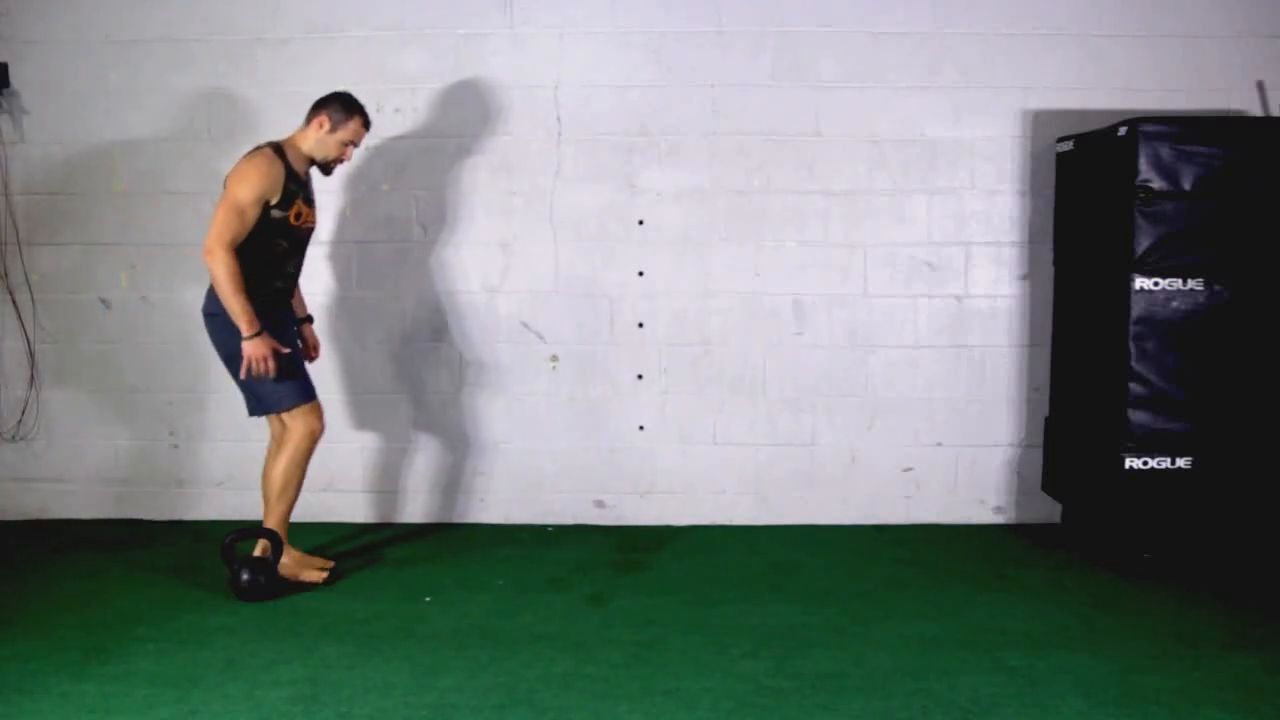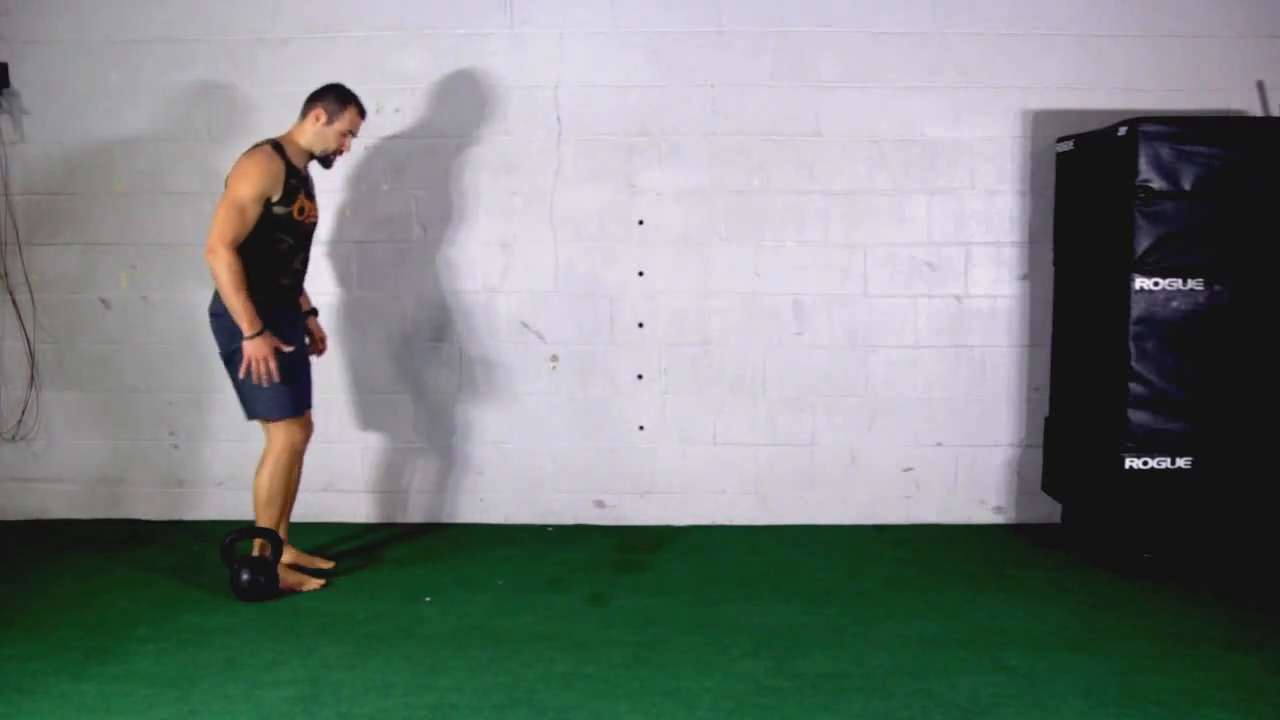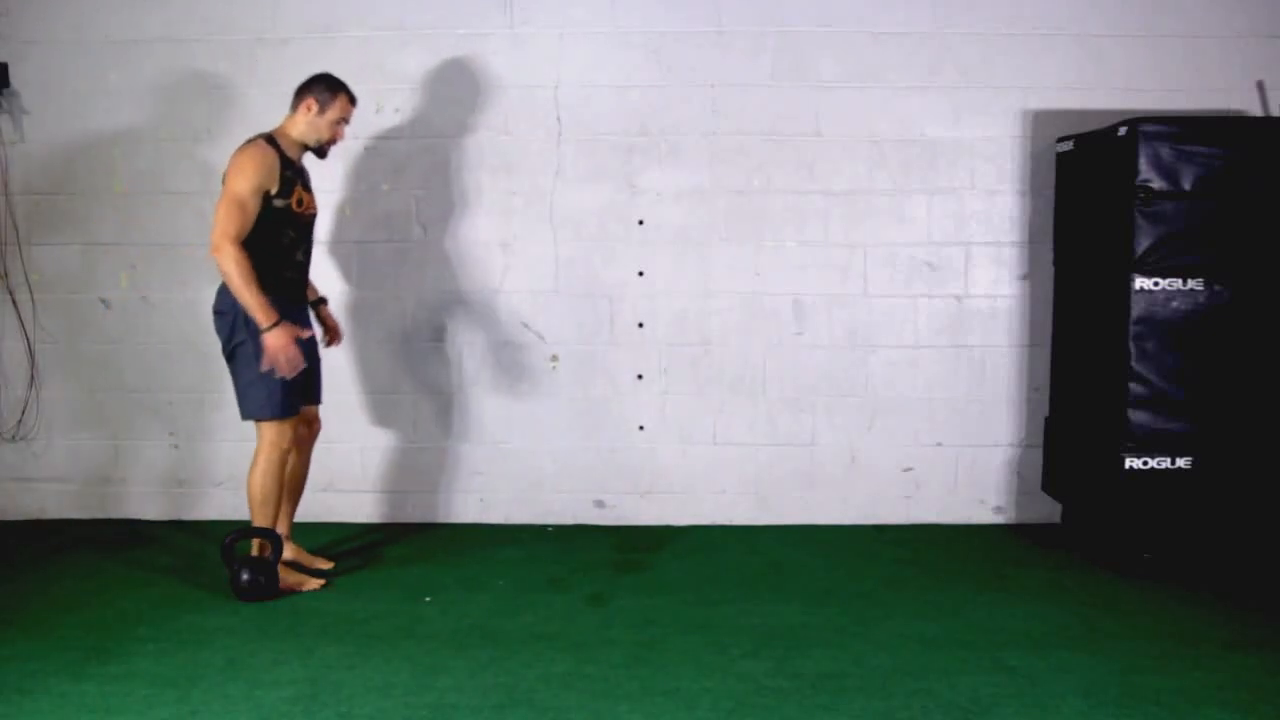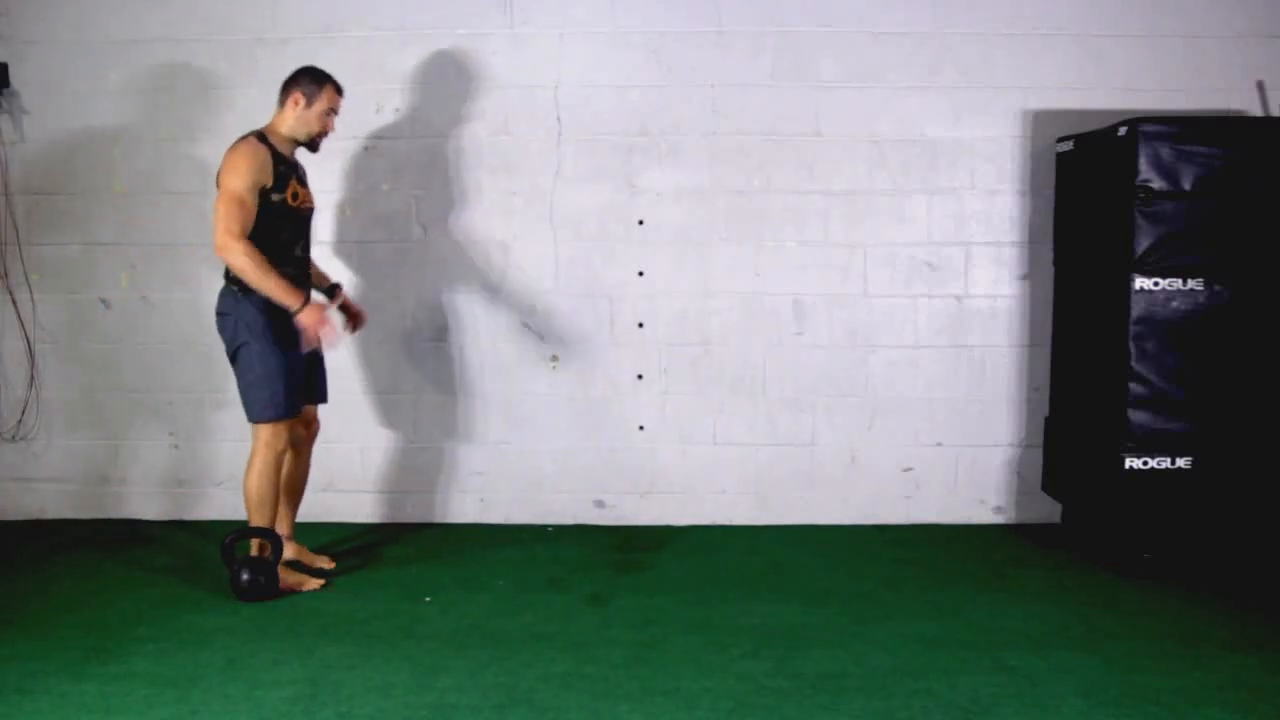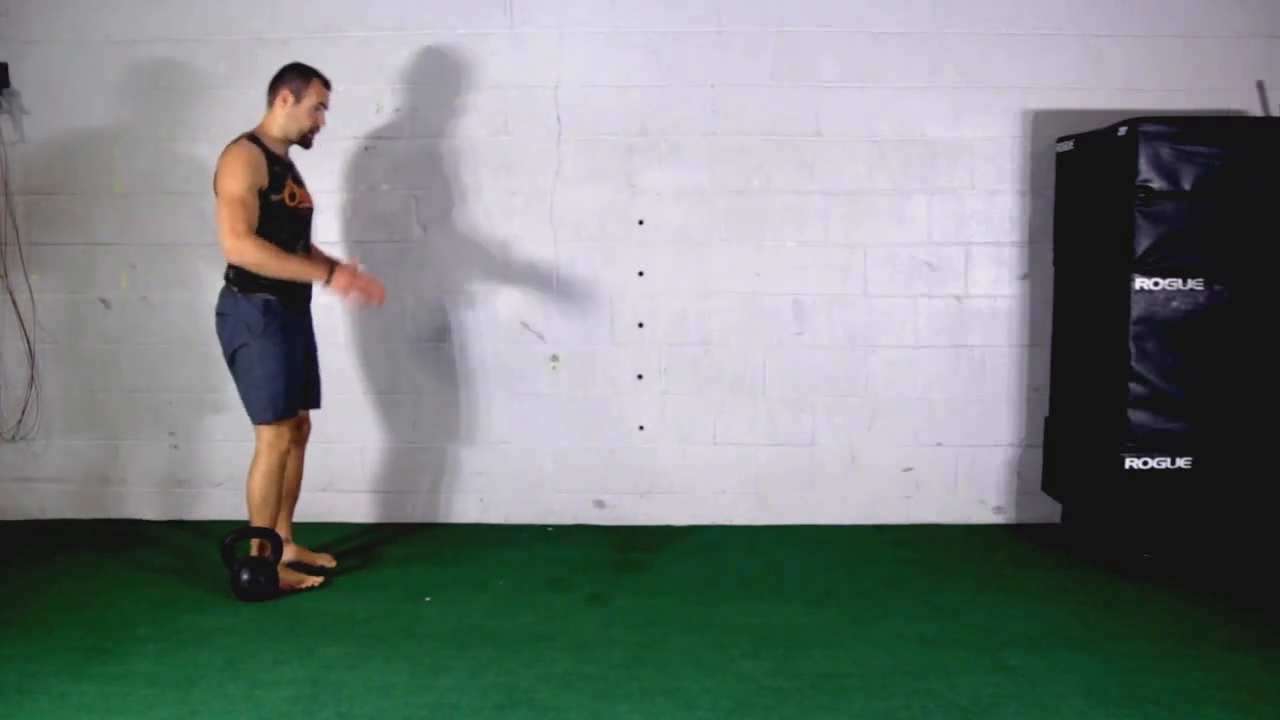
dt=0.1s
person 1, frame 1
left shoulder: (303, 178)
right shoulder: (263, 168)
right elbow: (217, 250)
left wrist: (303, 320)
right wrist: (251, 332)
left hip: (273, 314)
right hip: (240, 317)
left knee: (287, 430)
right knee: (305, 423)
left ankle: (279, 545)
right ankle: (269, 547)
person 1, frame 2
left shoulder: (301, 175)
right shoulder: (263, 164)
right elbow: (220, 249)
left wrist: (307, 315)
right wrist: (252, 334)
left hip: (281, 316)
right hip: (249, 318)
left knee: (296, 432)
right knee: (285, 436)
left ankle: (281, 545)
right ankle: (260, 560)
person 1, frame 3
left shoulder: (297, 167)
right shoulder: (258, 159)
right elbow: (225, 246)
left wrist: (318, 305)
right wrist: (271, 325)
left hip: (287, 312)
right hip: (254, 316)
left knee: (305, 426)
right knee: (277, 435)
left ankle: (283, 542)
right ankle: (258, 560)
person 1, frame 4
left shoulder: (290, 165)
right shoulder: (251, 155)
right elbow: (231, 244)
left wrist: (332, 294)
right wrist: (301, 303)
left hip: (286, 311)
right hip: (254, 313)
left knee: (304, 428)
right knee: (273, 436)
left ankle: (285, 543)
right ankle: (261, 562)
person 1, frame 5
left shoulder: (283, 163)
right shoulder: (244, 157)
right elbow: (237, 245)
left wrist: (342, 271)
right wrist: (328, 276)
left hip: (289, 311)
right hip: (254, 312)
left knee: (296, 431)
right knee: (276, 438)
left ankle: (284, 543)
right ankle: (259, 562)
